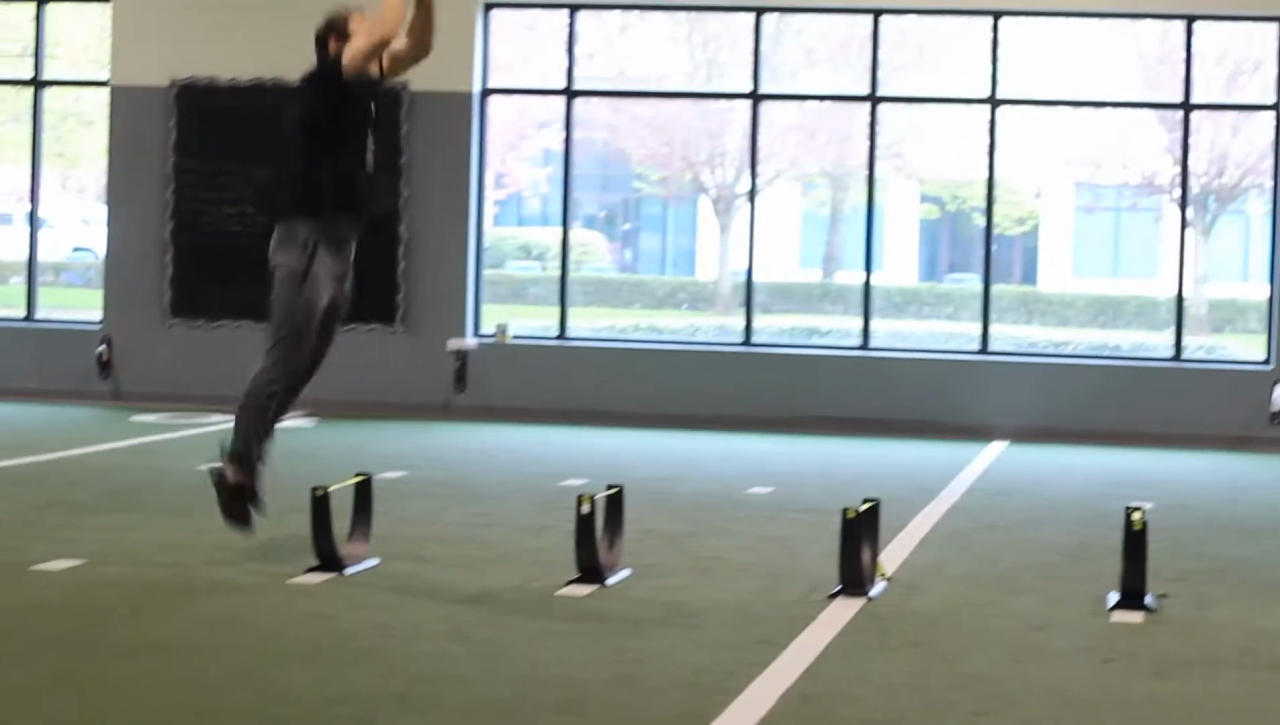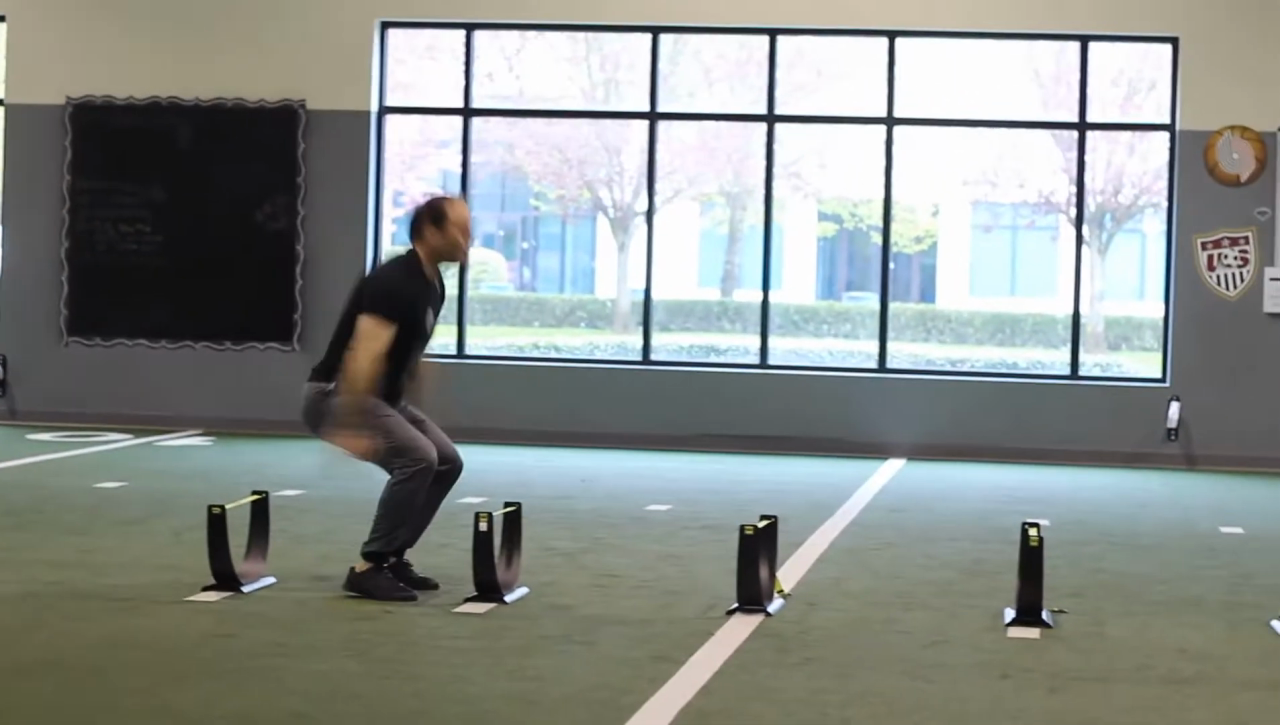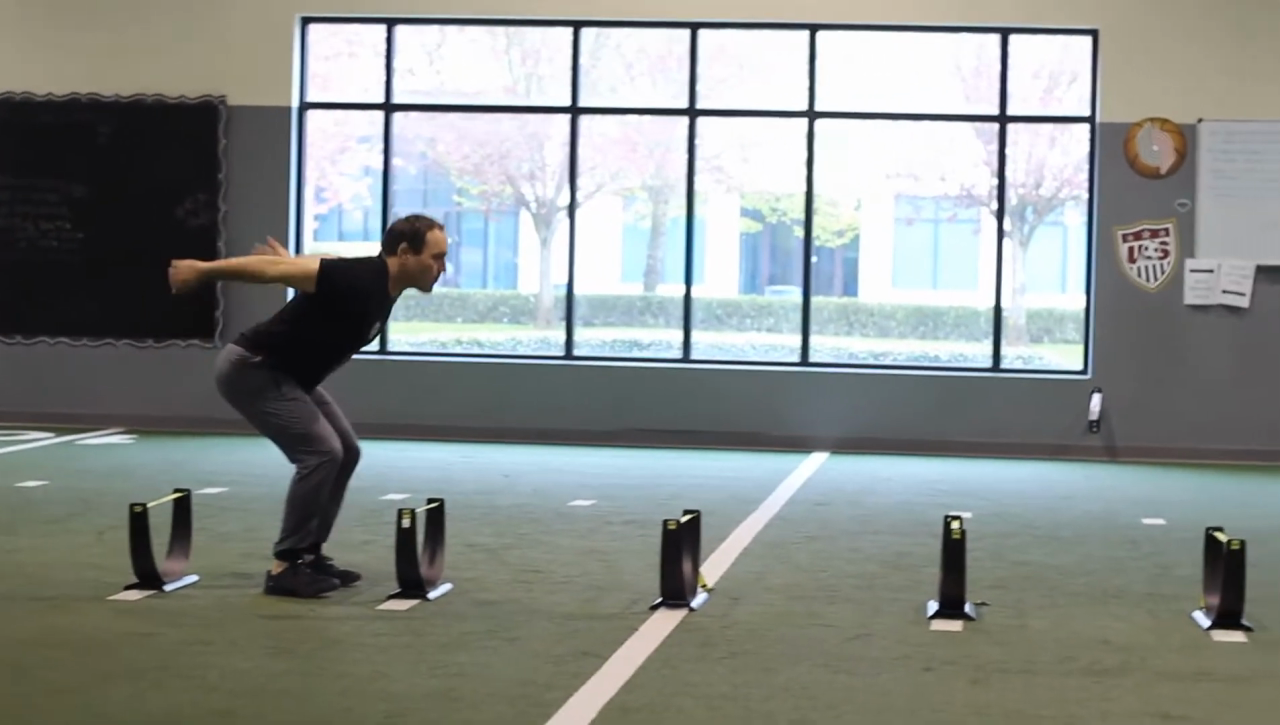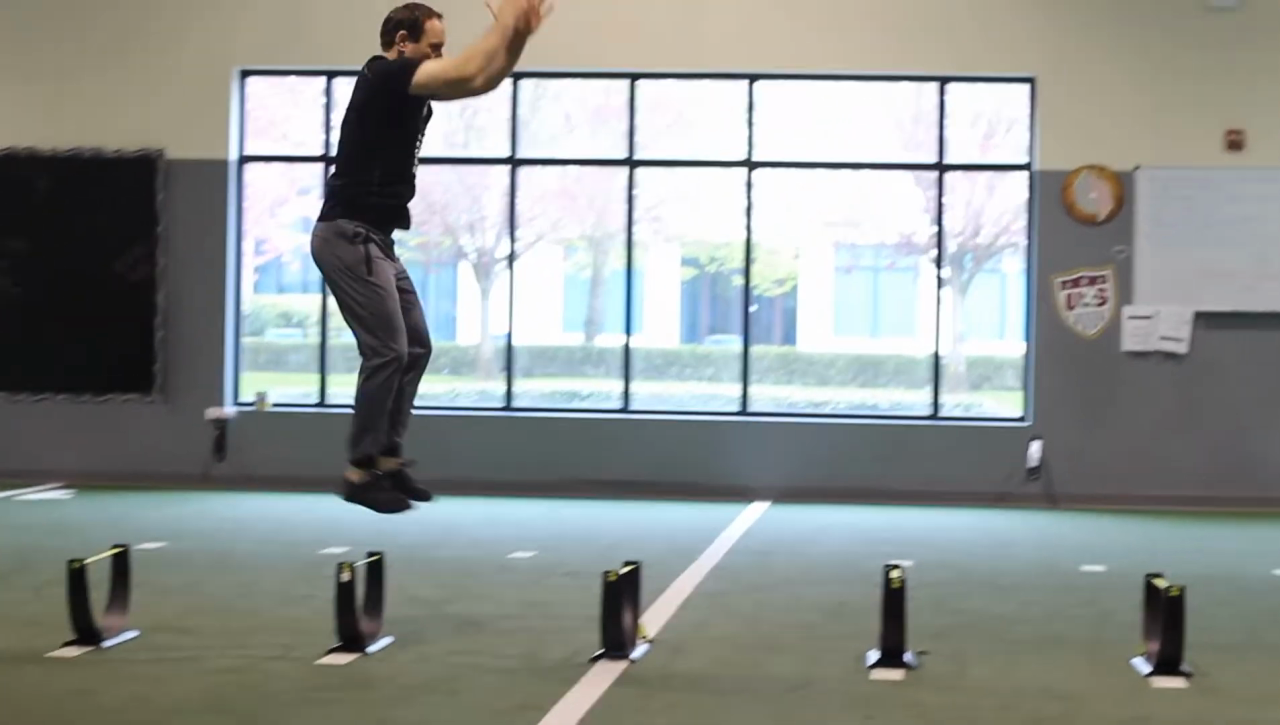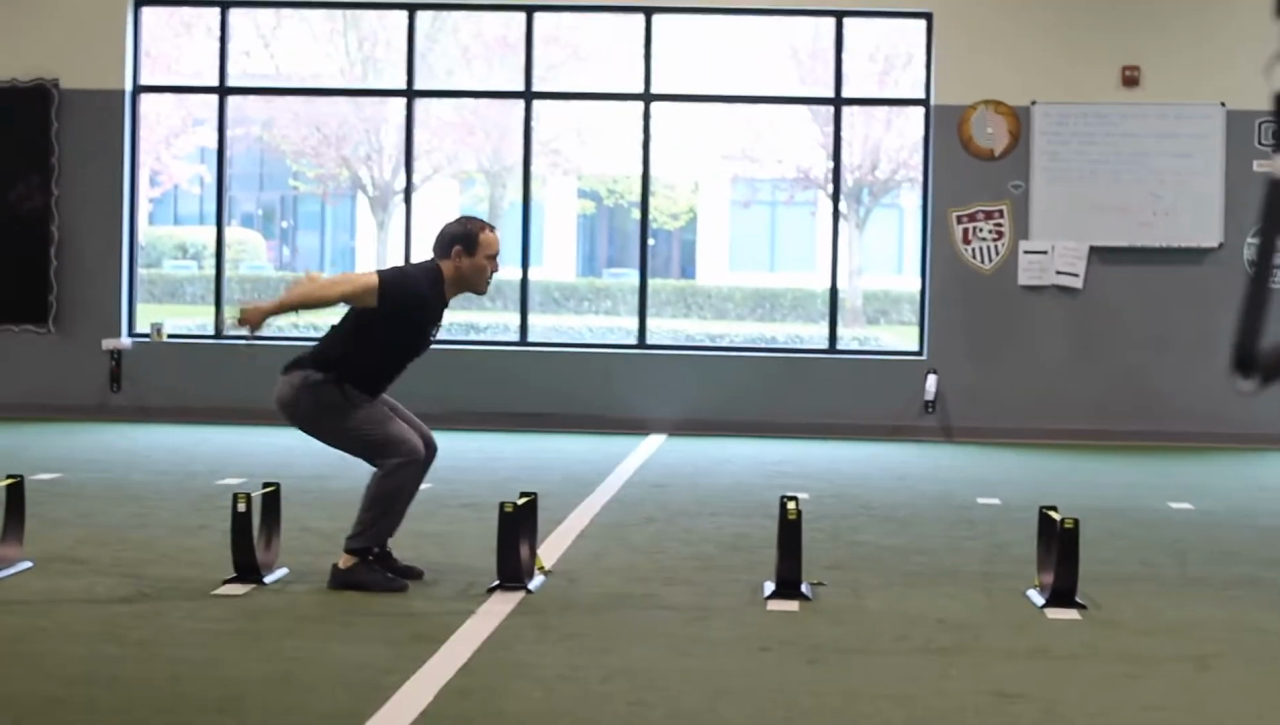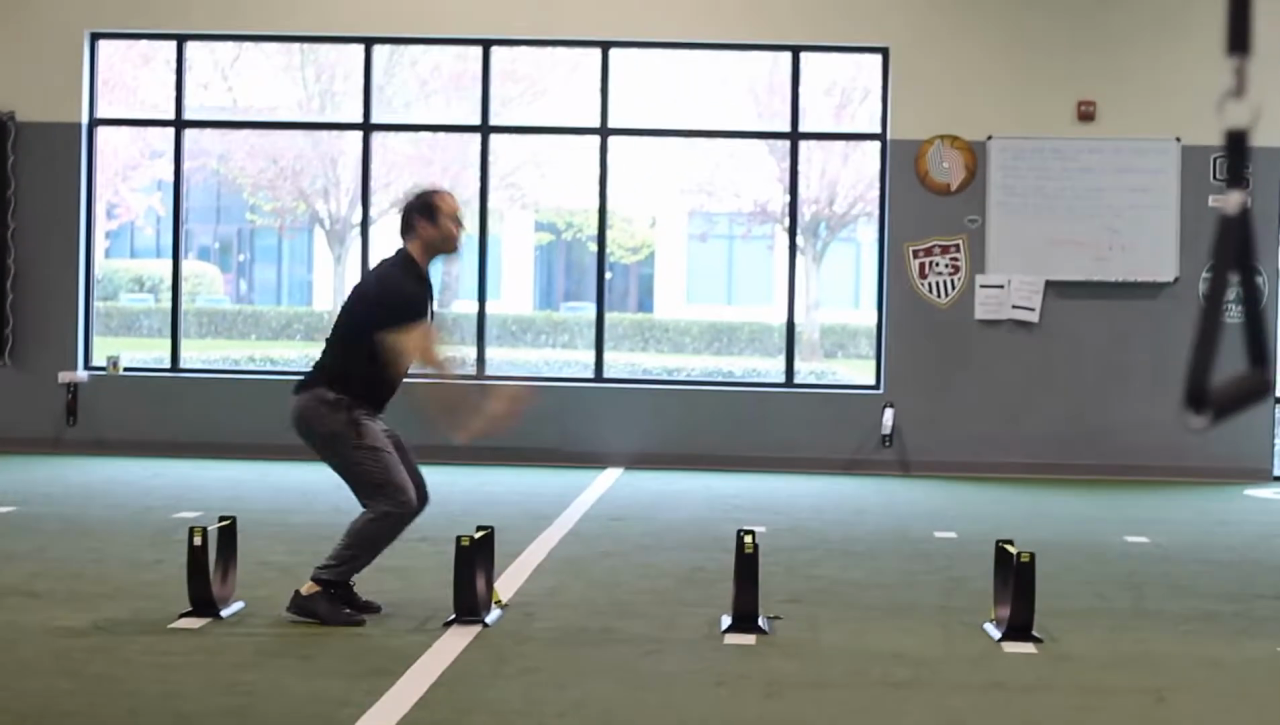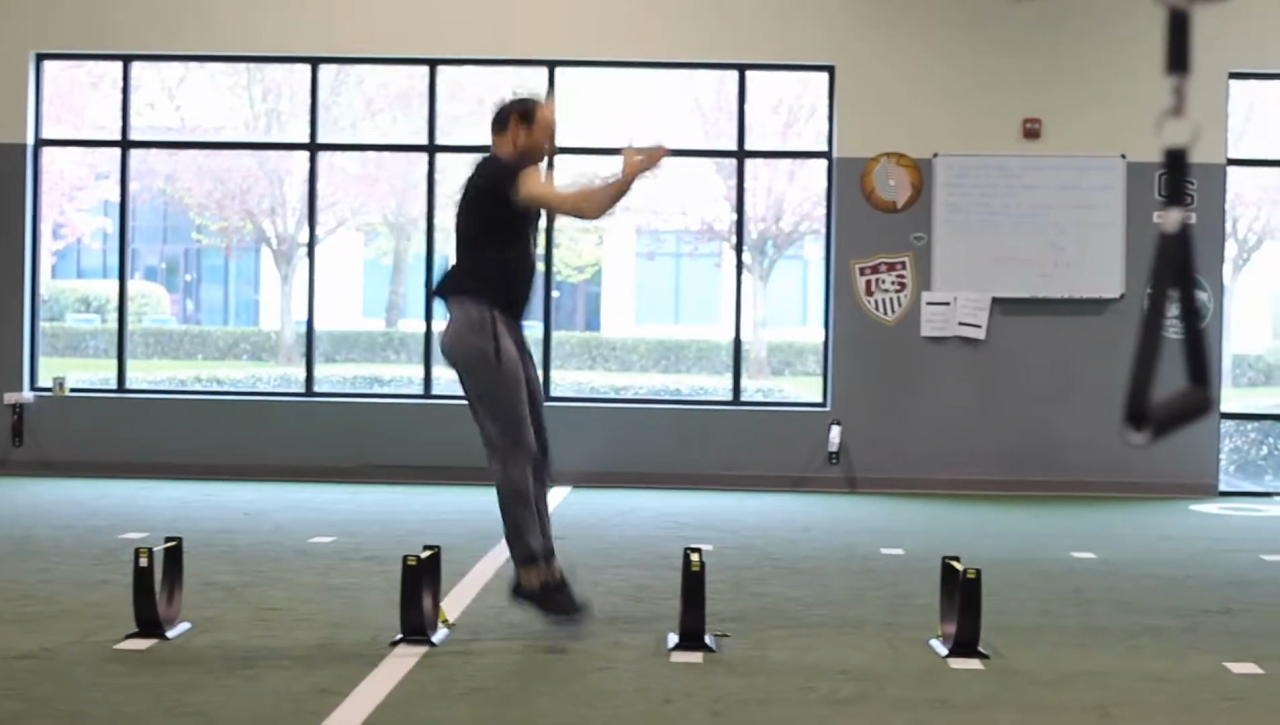
dt=0.7s
person 1, frame 1
left shoulder: (359, 83)
right shoulder: (324, 82)
left elbow: (415, 49)
left hip: (338, 249)
right hip: (307, 244)
left knee: (302, 364)
right knee: (286, 364)
left ankle: (243, 461)
right ankle: (236, 468)
person 1, frame 2
left shoulder: (432, 284)
right shoulder: (397, 284)
right elbow: (365, 354)
right wrist: (348, 427)
left hip: (382, 398)
right hip: (335, 398)
left knee: (445, 463)
right knee: (418, 460)
left ankle: (391, 558)
right ankle: (369, 565)
person 1, frame 3
left shoulder: (383, 287)
right shoulder: (358, 281)
right elbow: (279, 270)
left wrist: (286, 260)
right wrist: (205, 270)
left hip: (285, 372)
right hip: (251, 368)
left knee: (344, 453)
right knee: (322, 455)
left ankle: (307, 554)
right ankle: (286, 564)
person 1, frame 4
left shoulder: (406, 87)
right shoulder: (384, 77)
left elbow: (484, 78)
right elbow: (466, 71)
left hip: (372, 239)
right hip: (348, 238)
left knee: (415, 350)
right knee: (388, 352)
left ankle: (385, 461)
right ankle: (365, 470)
person 1, frame 5
left shoulder: (431, 288)
right shoulder: (415, 288)
left elbow: (343, 285)
right elbow: (339, 288)
left wrist: (312, 285)
right wrist: (266, 311)
left hip: (344, 386)
right hip: (313, 388)
left knee: (421, 448)
right knee: (404, 453)
left ankle: (372, 550)
right ankle: (354, 562)
person 1, frame 6
left shoulder: (411, 279)
right shoulder: (399, 287)
left elbow: (425, 349)
right elbow: (411, 360)
left wrist: (478, 405)
right wrist: (468, 413)
left hip: (351, 403)
right hip: (330, 404)
left knee: (412, 496)
right knee: (395, 499)
left ankle: (333, 584)
right ankle: (316, 590)
person 1, frame 7
left shoulder: (509, 180)
right shoulder: (497, 174)
left elbow: (581, 204)
right elbow: (579, 203)
left wrist: (626, 177)
right wrist: (625, 177)
left hip: (497, 328)
right hip: (478, 329)
left knee: (531, 450)
right knee: (513, 452)
left ankle: (537, 570)
right ankle: (534, 574)
